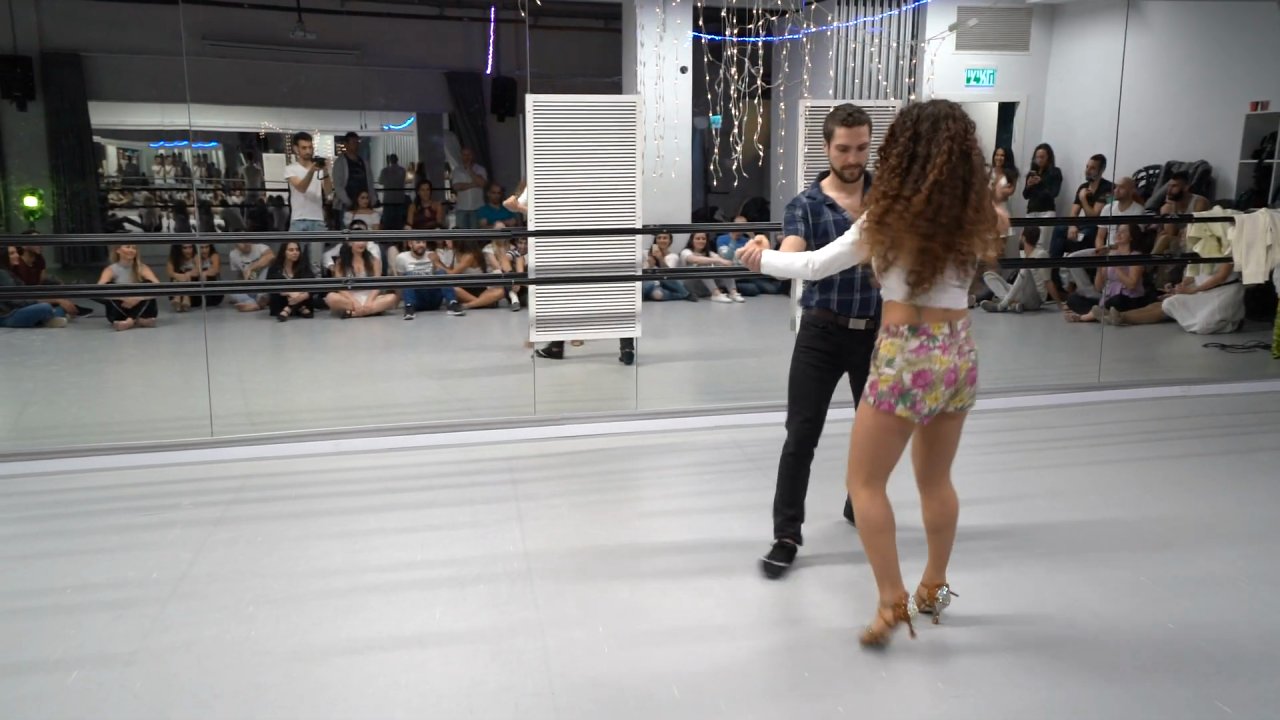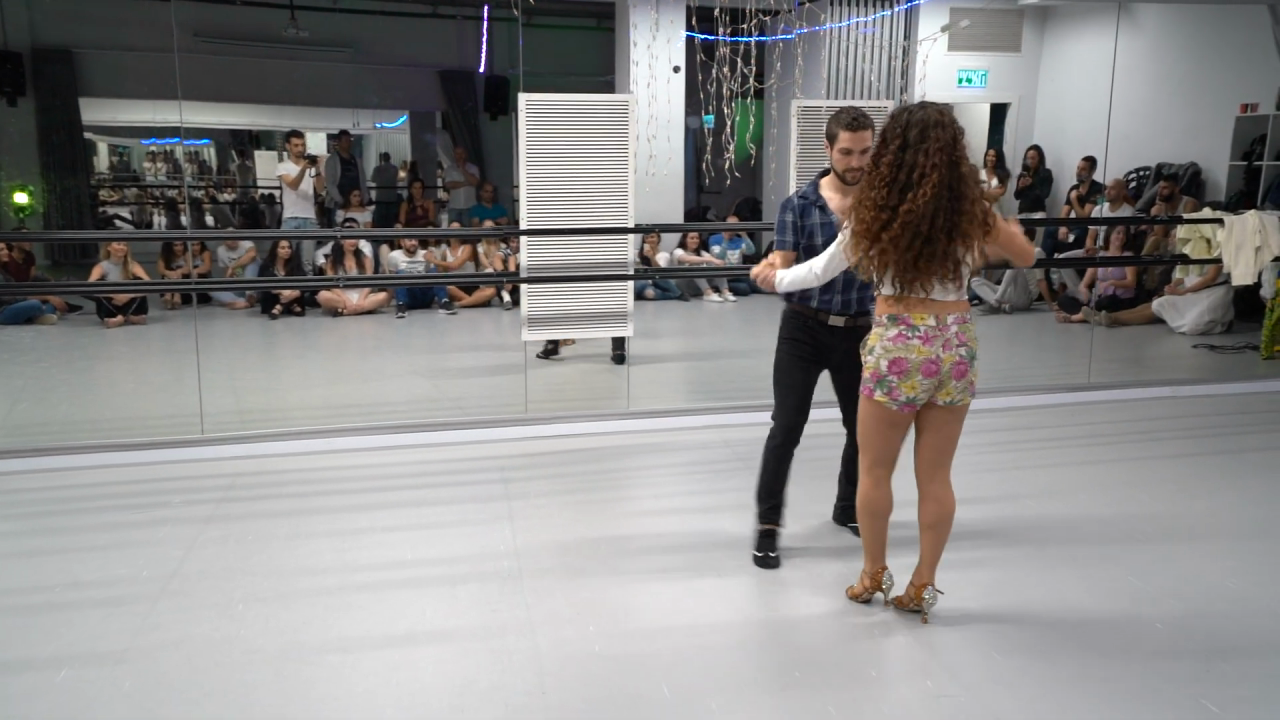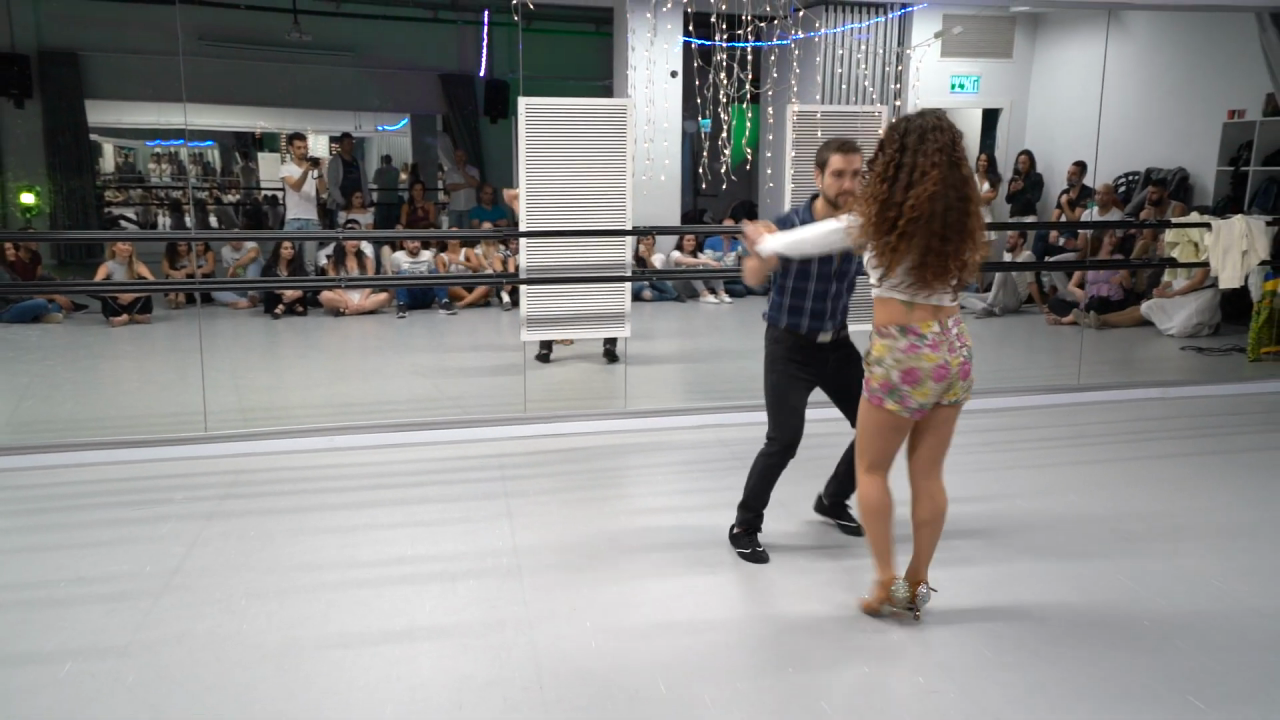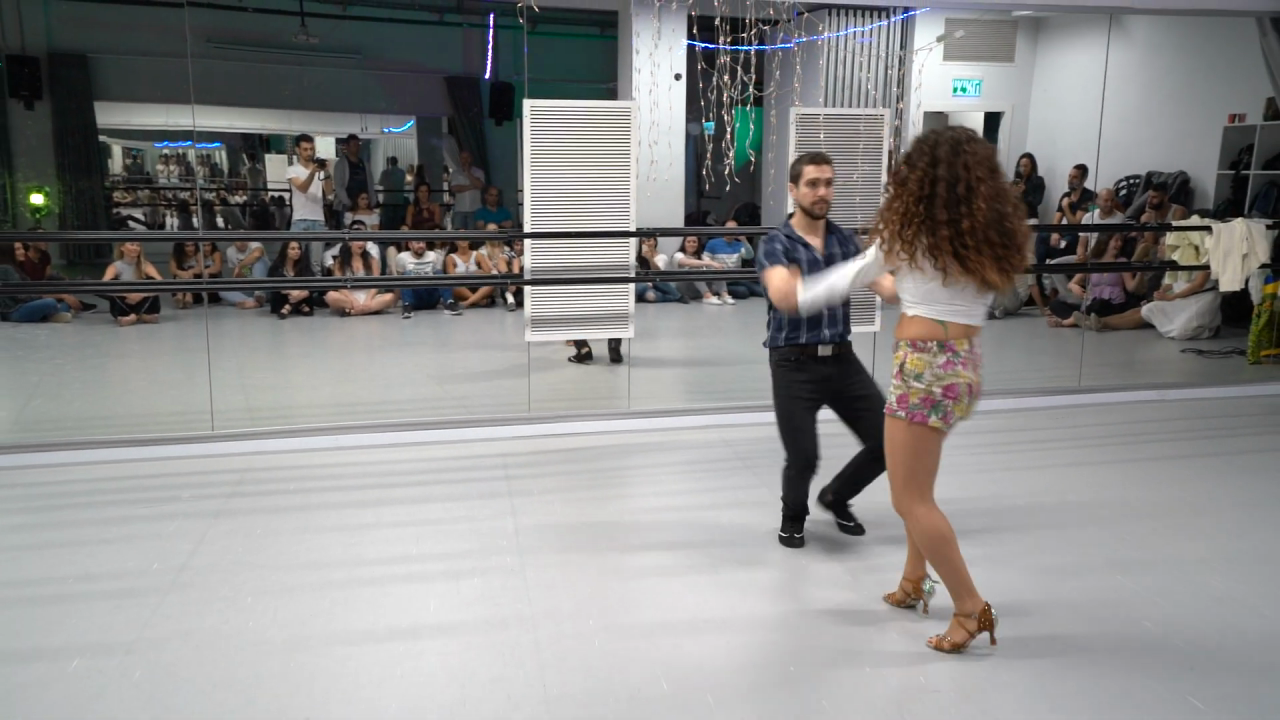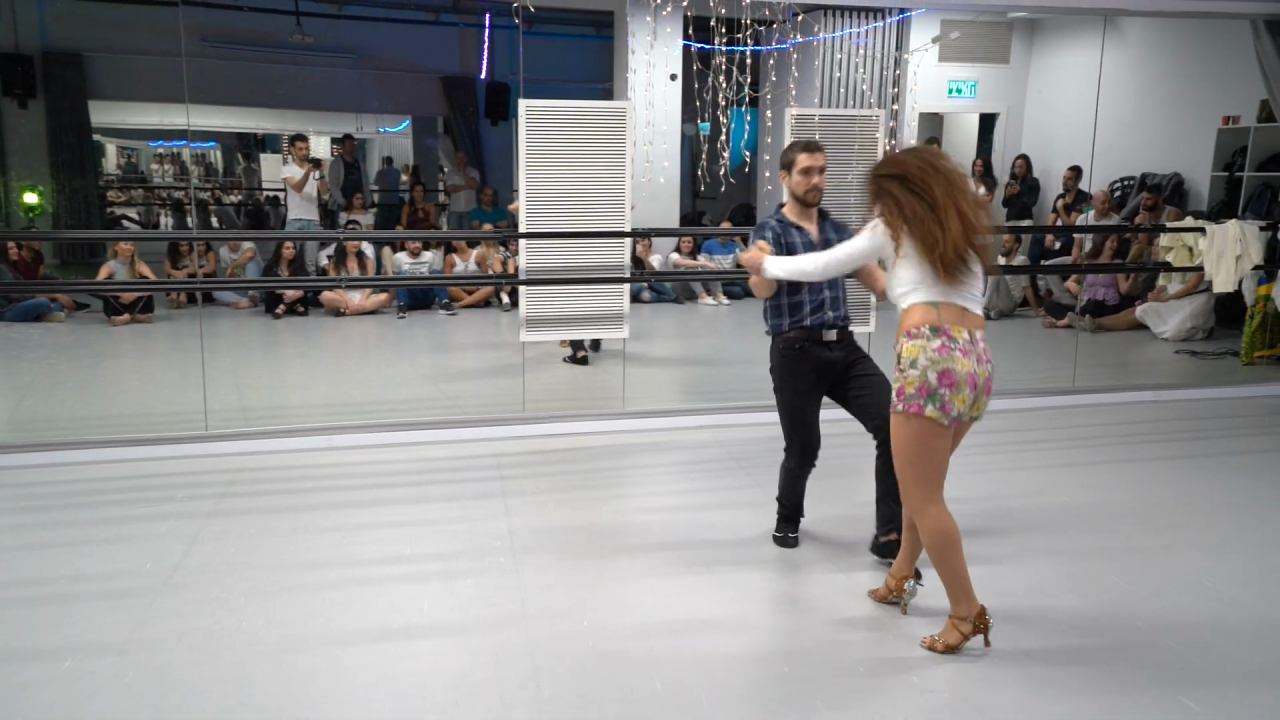
dt=0.3s
person 1, frame 1
left shoulder: (888, 218)
right shoulder: (976, 214)
left elbow: (817, 266)
right elbow: (998, 229)
left wrist: (764, 259)
left hip: (907, 358)
right hip: (960, 355)
left knee: (864, 482)
right knee: (935, 480)
left ankle: (894, 600)
right ankle: (933, 588)
person 1, frame 2
left shoulder: (875, 213)
right shoulder: (971, 214)
left elbow: (821, 270)
right elbow: (1025, 255)
left wrist: (776, 278)
left hip: (896, 347)
right hip: (955, 346)
left knee: (874, 470)
right knee: (935, 476)
left ankle: (873, 575)
right ankle: (921, 587)
person 1, frame 3
left shoulder: (882, 217)
right shoulder: (959, 217)
left elbow: (814, 239)
left wrist: (764, 240)
left hip: (899, 353)
right hip: (952, 349)
left knee: (871, 472)
right knee: (927, 474)
left ankle: (888, 581)
right ankle: (915, 582)
person 1, frame 4
left shoulder: (912, 233)
right shoulder: (994, 233)
left elbow: (853, 276)
left wrist: (799, 293)
left hip: (924, 369)
right hip: (963, 365)
left knee: (912, 500)
right knee: (916, 487)
left ankle: (972, 609)
right ankle: (914, 581)
person 1, frame 5
left shoulder: (897, 226)
right shoulder: (966, 232)
left elbow: (828, 264)
left wrist: (769, 263)
left hip: (930, 361)
right hip: (976, 362)
left knee: (924, 498)
right knee: (921, 485)
left ankle: (967, 613)
right ankle: (901, 577)
person 2, frame 1
right shoulder: (805, 205)
right elbow: (791, 260)
right wrist: (765, 255)
left hip: (878, 331)
right hip: (822, 330)
right knee: (802, 434)
left ankle: (860, 506)
right ankle: (786, 537)
person 2, frame 2
right shoulder: (797, 205)
right elbow: (782, 268)
right wrist: (767, 276)
left hip: (857, 330)
right hip: (803, 327)
left knee: (862, 428)
right knee: (787, 427)
left ankle: (848, 508)
right ankle: (768, 525)
person 2, frame 3
right shoulder: (791, 225)
right elbow: (752, 278)
right wrist: (759, 248)
left hip: (837, 345)
right hip: (789, 347)
right knee: (785, 441)
left ankle: (832, 502)
right ankle: (744, 527)
person 2, frame 4
left shoulder: (845, 241)
right shoulder: (775, 243)
left elbow: (884, 287)
right elbow: (779, 294)
right wrist: (788, 294)
left hip: (841, 360)
right hip: (793, 363)
left knee: (887, 442)
right knee: (804, 456)
left ankle: (835, 497)
right ankle: (793, 515)
person 2, frame 5
left shoulder: (840, 230)
right shoulder: (769, 231)
left elbow: (879, 283)
right elbow: (764, 290)
right wrist: (759, 269)
left hip: (845, 348)
right hip: (796, 351)
left knee: (894, 428)
right knee: (802, 450)
left ankle: (889, 535)
right ankle: (788, 518)
